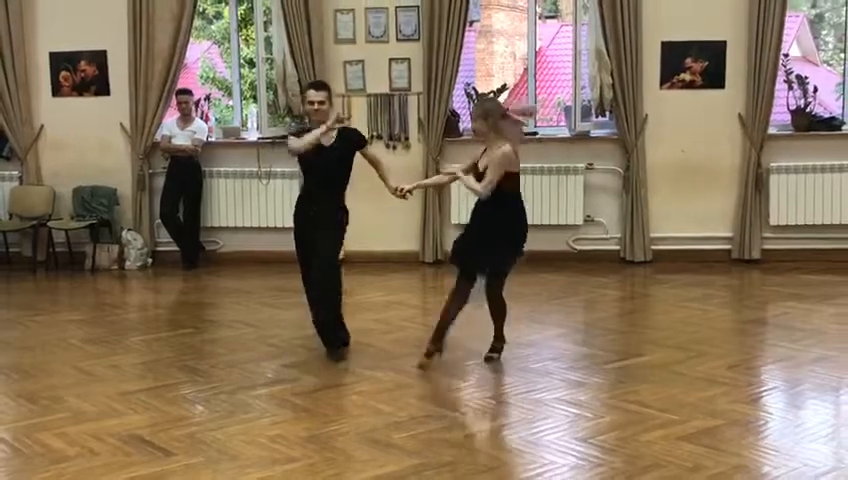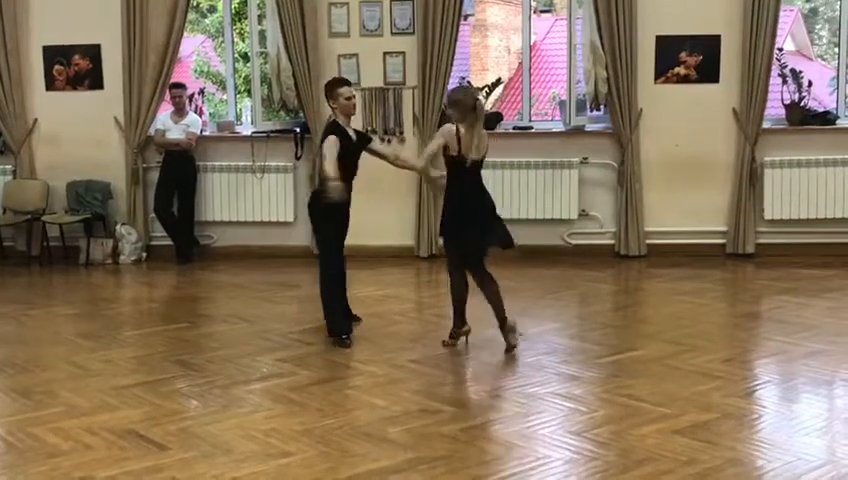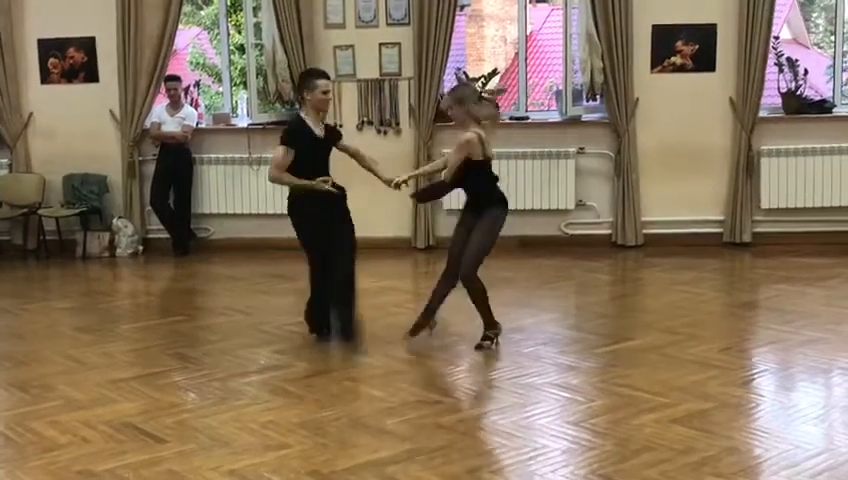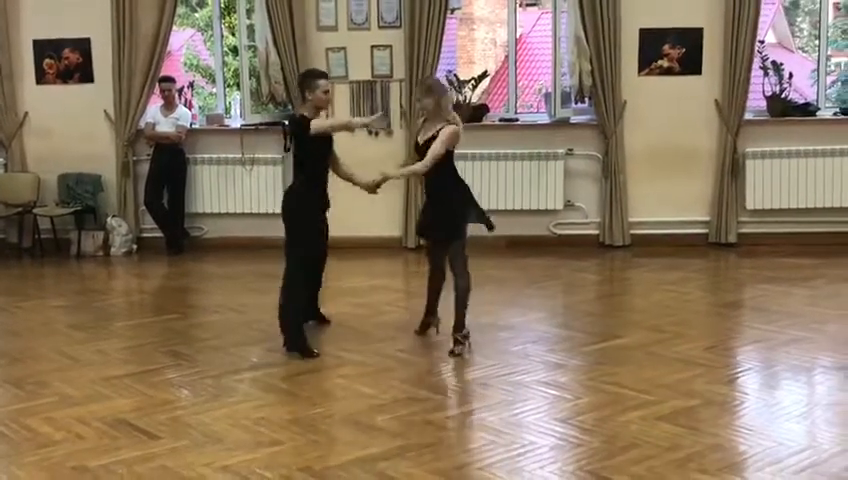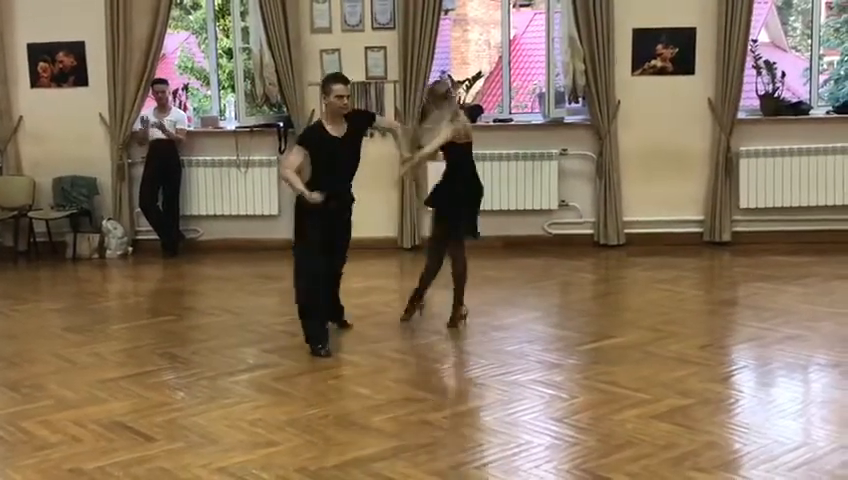
dt=1s
person 1, frame 1
left shoulder: (350, 136)
right shoulder: (300, 138)
left elbow: (375, 161)
right elbow: (297, 146)
left wrist: (390, 185)
right wrist: (324, 128)
left hip: (332, 213)
right hip: (305, 212)
left knee: (325, 273)
right knee: (312, 279)
left ankle: (335, 338)
right ankle: (335, 335)
person 1, frame 2
left shoulder: (356, 134)
right shoulder: (333, 132)
left elbow: (390, 156)
right elbow: (328, 155)
left wrist: (423, 170)
right wrist: (332, 180)
left hip: (340, 205)
right hip: (326, 205)
left knee: (336, 260)
right knee: (332, 263)
left ankle: (341, 312)
right ankle: (338, 328)
person 1, frame 3
left shoulder: (329, 131)
right shoulder: (294, 130)
left elbow: (354, 154)
right elbow: (275, 174)
left wrist: (382, 177)
right wrist: (311, 184)
left hip: (331, 201)
right hip: (304, 205)
left knee: (342, 261)
right knee: (323, 265)
left ankle: (345, 323)
right ankle: (320, 322)
person 1, frame 4
left shoulder: (321, 128)
right shoulder: (301, 124)
left elbow: (334, 164)
right elbow: (342, 124)
left wrist: (363, 183)
right wrist: (366, 121)
left hip: (315, 202)
right hip: (301, 203)
left knee: (316, 257)
right knee: (299, 264)
left ankle: (309, 309)
right ankle: (294, 337)
person 1, frame 5
left shoulder: (359, 120)
right shoulder: (312, 134)
left elbow: (393, 127)
right elbow: (287, 170)
right wrist: (306, 194)
left hip: (342, 205)
right hip: (313, 208)
left knee: (335, 262)
right knee: (311, 267)
left ankle: (332, 310)
right ankle: (316, 336)
person 2, frame 1
left shoulder: (504, 151)
right shoulder: (488, 150)
left elbow: (483, 191)
right elbow: (451, 175)
left wrist: (462, 175)
right wrist: (416, 185)
left hip: (507, 226)
right hip: (484, 222)
left knee: (494, 287)
right knee: (464, 282)
left ankle: (498, 339)
right ankle: (437, 340)
person 2, frame 2
left shoulder: (449, 130)
right shoulder: (482, 136)
left elbow: (424, 159)
right wrist: (448, 177)
left hip: (459, 207)
right hip: (479, 206)
left knee: (457, 268)
right knee: (476, 268)
left ankle: (460, 325)
right ankle: (504, 325)
person 2, frame 3
left shoulder: (468, 138)
right shoulder: (475, 133)
left elbow: (447, 176)
right elbow: (445, 162)
left wrist: (449, 170)
right wrist: (410, 175)
left hip: (490, 208)
right hip: (474, 204)
left knee: (466, 270)
right knee: (453, 264)
left ankle: (491, 327)
right ankle: (428, 315)
person 2, frame 4
left shoulder: (450, 129)
right shoulder: (425, 125)
left elbow: (424, 166)
right elbow: (420, 163)
left wrist: (393, 174)
right wrist: (386, 178)
left hip: (453, 199)
right hip: (436, 198)
left knee: (457, 264)
right knee: (435, 261)
left ankle: (460, 330)
right ankle: (430, 316)
person 2, frame 5
left shoulder: (452, 124)
right shoulder: (458, 118)
left elbow: (430, 149)
left wrist: (405, 167)
left hip: (457, 189)
right hip: (463, 187)
left knee: (438, 246)
right knee: (455, 248)
left ankle: (416, 299)
right ankle: (458, 308)
person 3, frame 1
left shoulder: (200, 126)
right shoulder: (169, 124)
left elbow: (194, 151)
right elbow: (162, 146)
left wrist: (173, 149)
right wrist: (183, 147)
left hip: (191, 169)
right hip: (174, 169)
left knee: (191, 214)
right knee: (166, 212)
left ankle: (191, 255)
right ankle: (191, 247)
person 3, frame 2
left shoulder: (194, 119)
right shoulder: (162, 117)
left elbow: (189, 145)
right elbow: (157, 140)
left wrist: (167, 143)
right wrist: (178, 141)
left hip: (185, 163)
right hip: (168, 162)
left knee: (185, 208)
right knee: (160, 206)
left ankle: (185, 248)
right ankle: (185, 241)
person 3, frame 3
left shoulder: (190, 112)
right shoulder: (158, 110)
left elbow: (184, 138)
right elbow: (153, 134)
left wrist: (163, 136)
right wrist: (174, 134)
left hip: (181, 156)
right hip: (164, 156)
left knee: (182, 200)
right knee: (157, 200)
left ankle: (181, 241)
right ankle: (183, 234)
person 3, frame 4
left shoulder: (184, 112)
right shoulder: (153, 110)
left elbow: (178, 138)
right elbow: (147, 134)
left wrist: (157, 136)
right wrist: (168, 134)
left hip: (175, 156)
right hip: (158, 156)
left knee: (175, 200)
right knee: (150, 199)
left ankle: (175, 240)
right ankle: (176, 233)
person 3, frame 5
left shoulder: (179, 114)
right shoulder: (146, 114)
left elbow: (181, 139)
right elbow: (140, 140)
left wrist: (165, 130)
right wrist: (144, 129)
left hip: (171, 158)
right hip: (153, 158)
left knee: (170, 202)
right knee: (146, 201)
left ankle: (170, 242)
right ankle: (172, 235)
